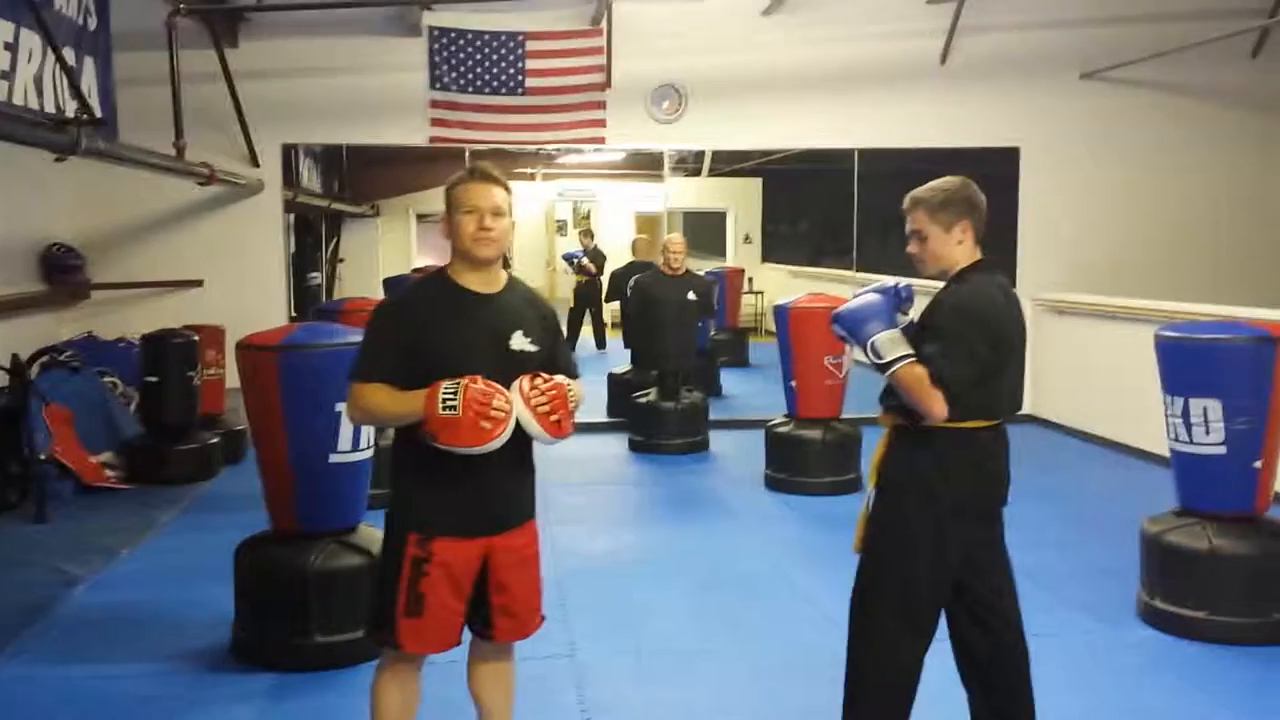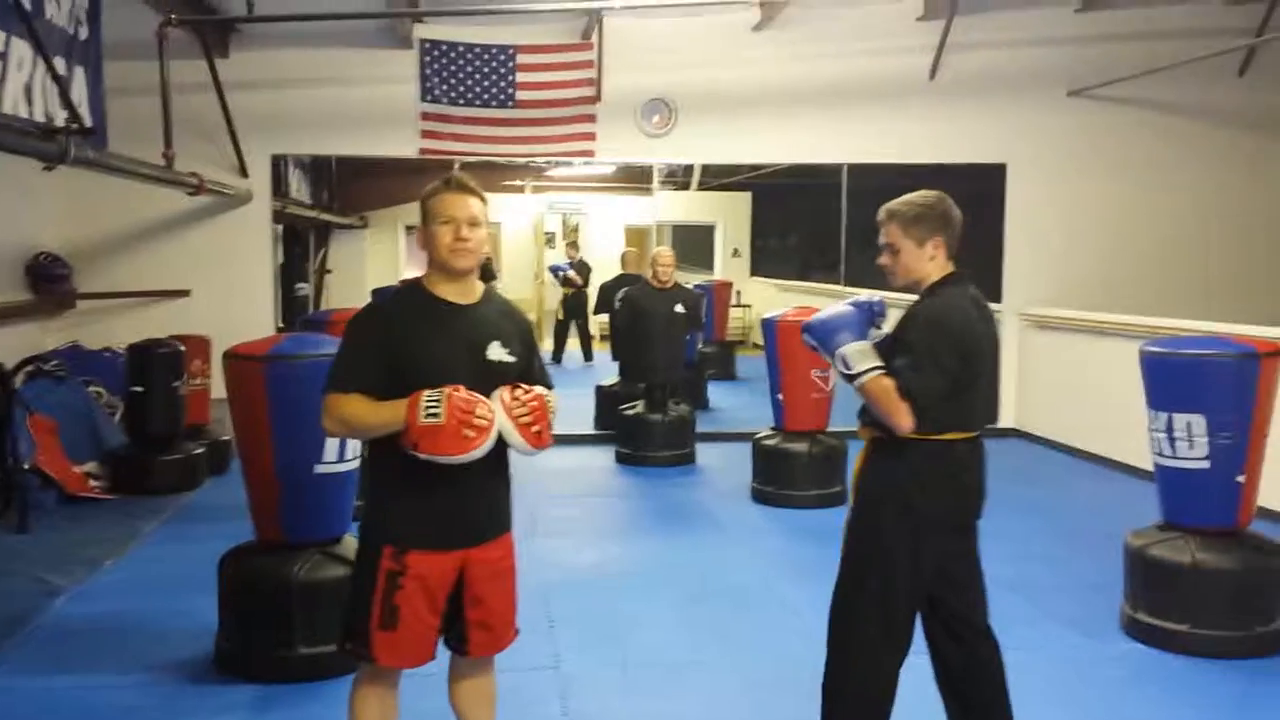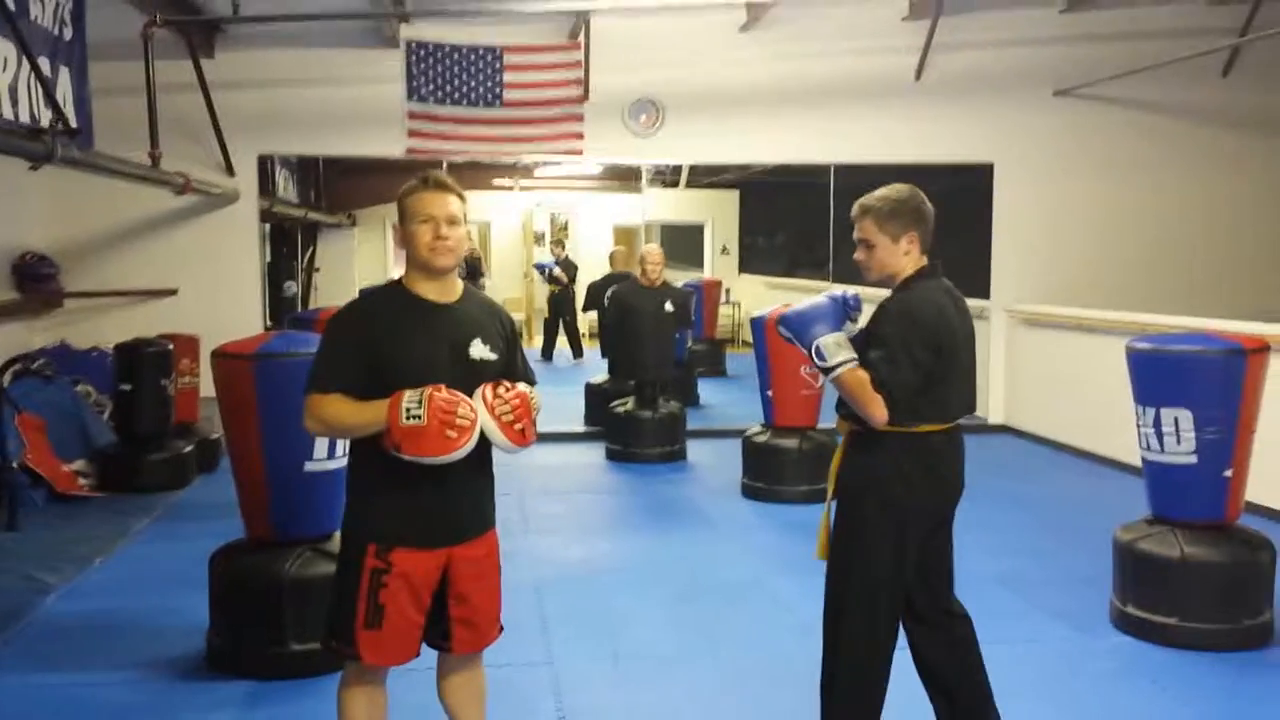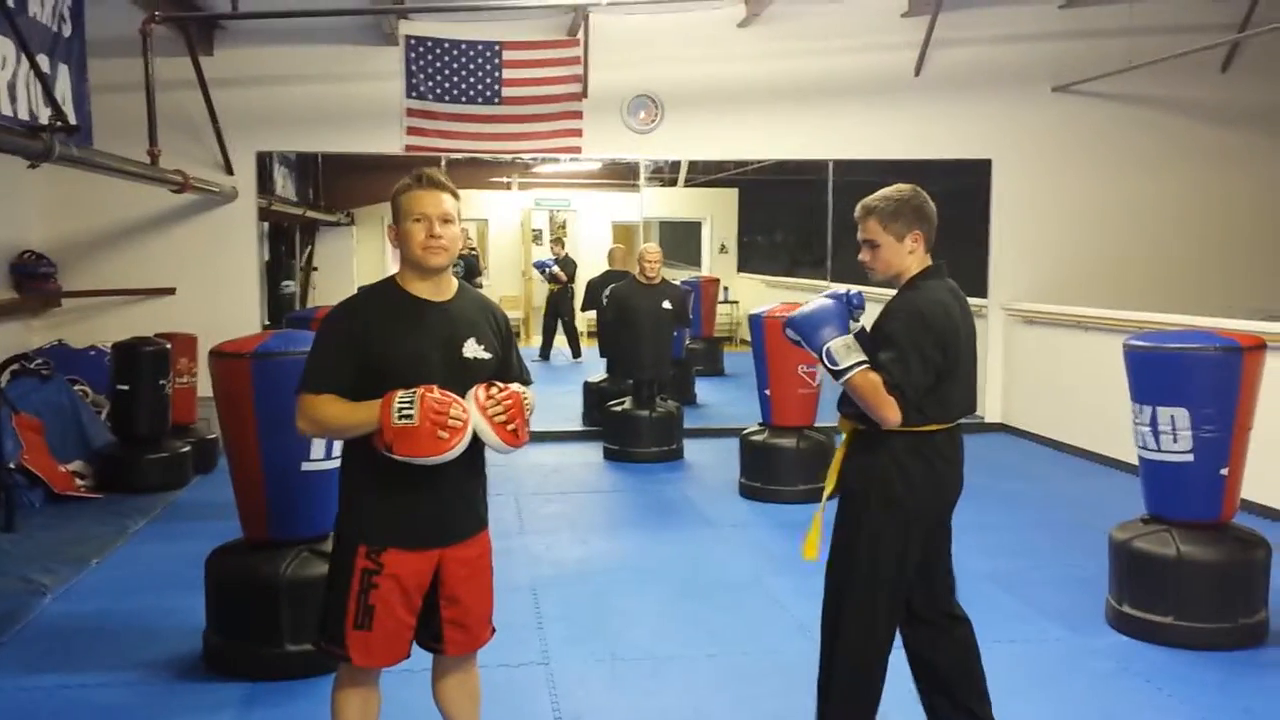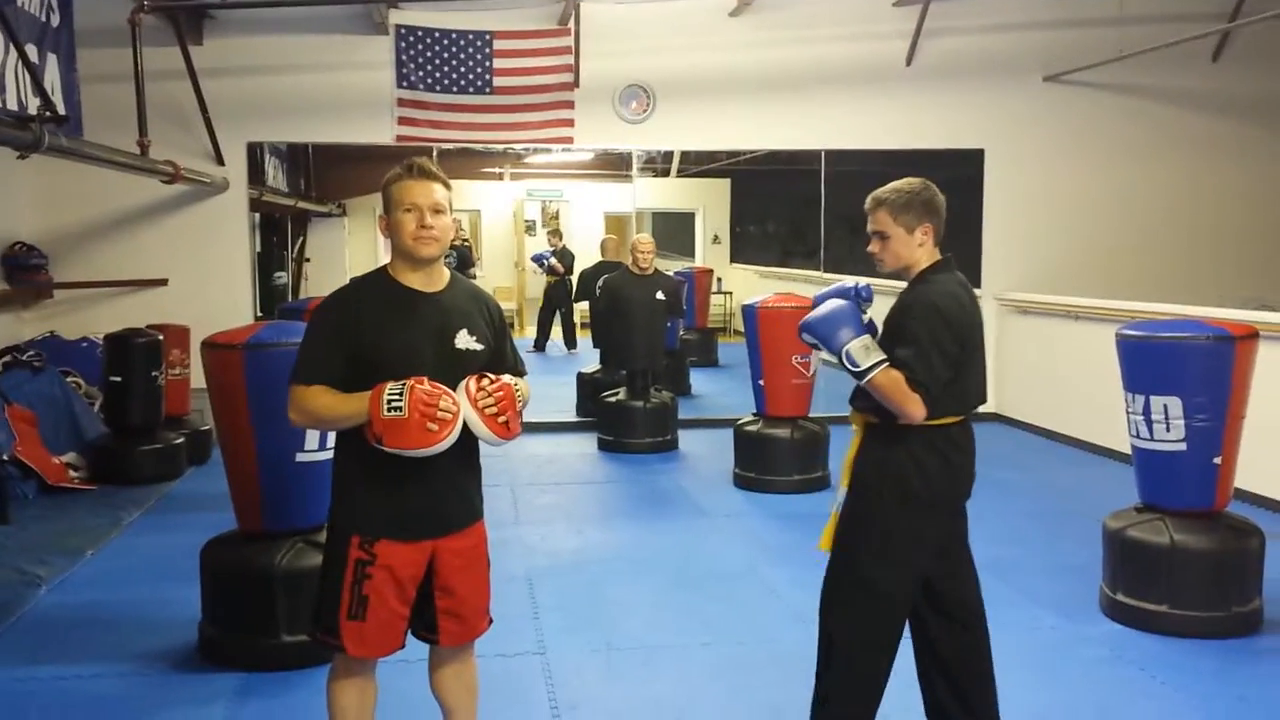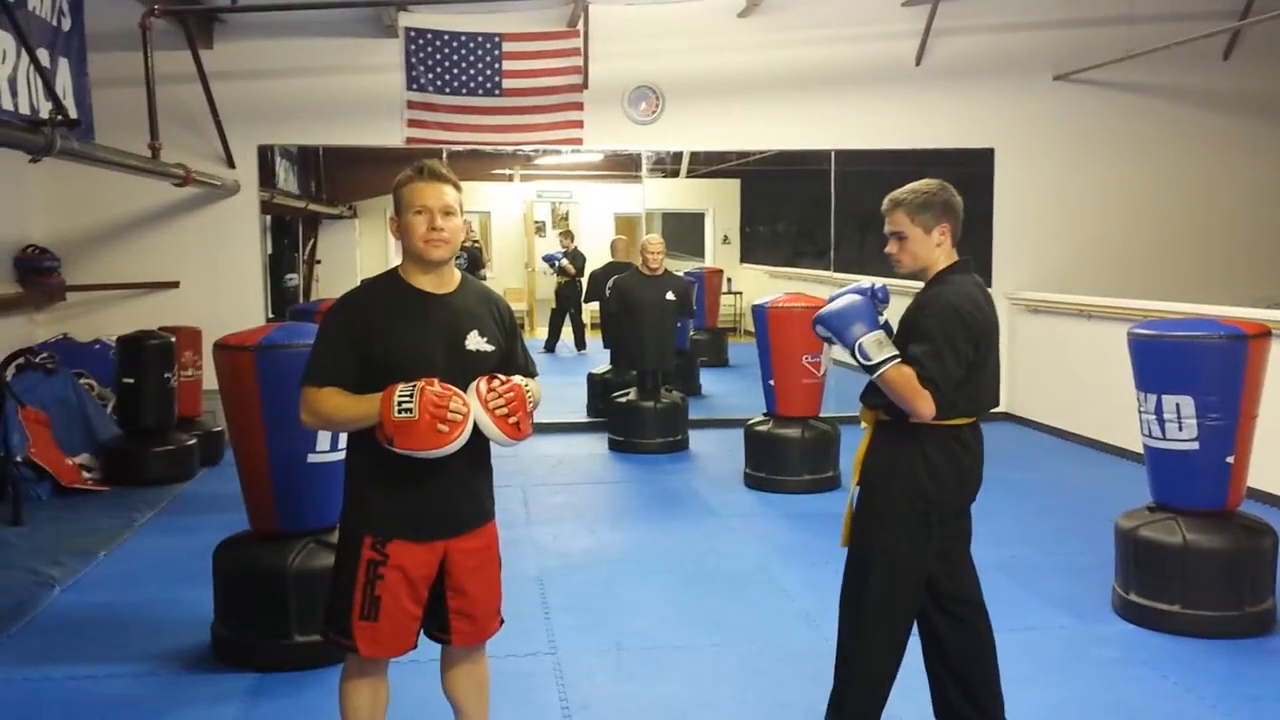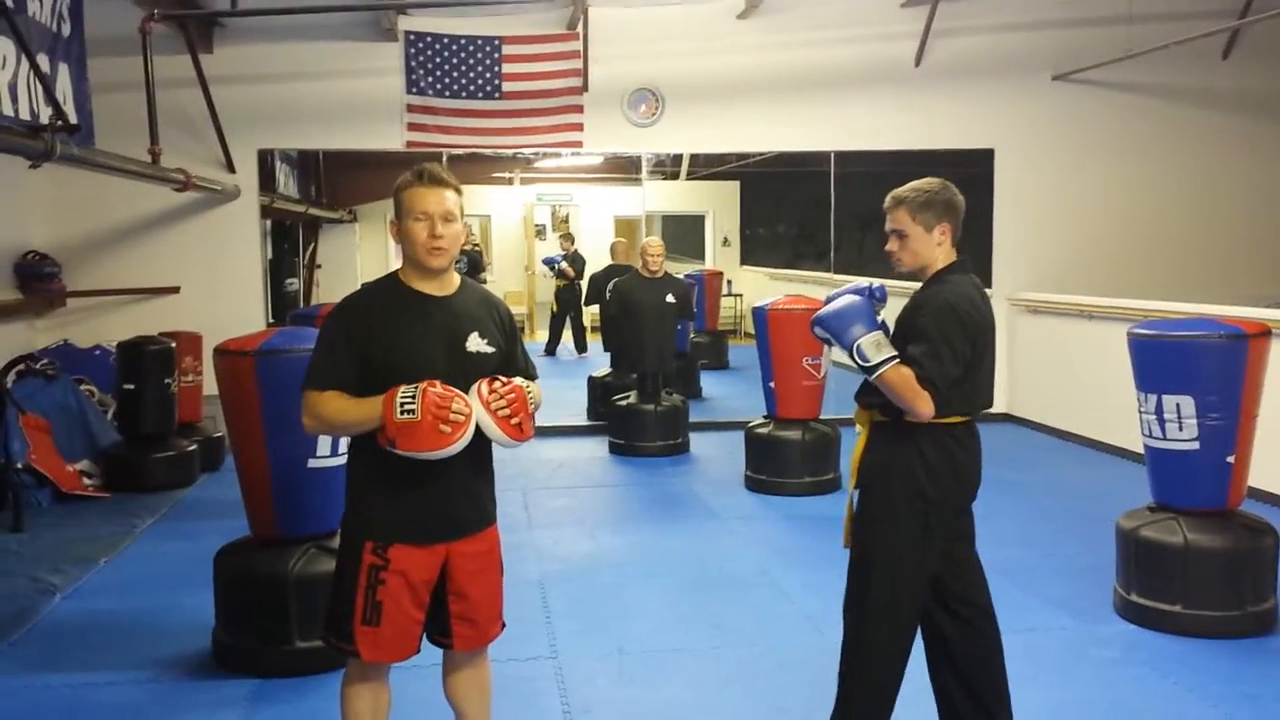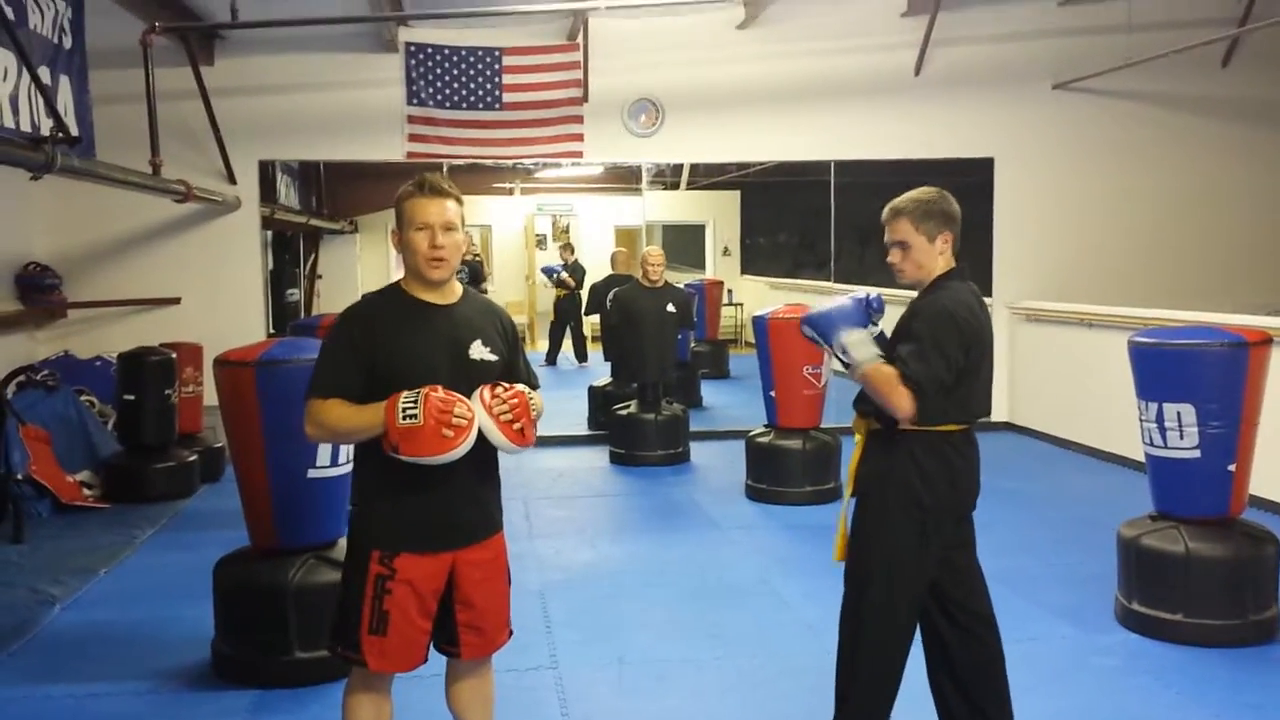
dt=0.2s
person 1, frame 1
left shoulder: (534, 308)
right shoulder: (409, 306)
left elbow: (566, 387)
right elbow: (362, 403)
left wrist: (564, 398)
right wrist: (431, 401)
left hip: (510, 511)
right hip: (430, 515)
left knee: (498, 638)
right knee: (406, 647)
person 1, frame 2
left shoulder: (509, 319)
right shoulder: (384, 317)
left elbow: (540, 398)
right elbow: (337, 415)
left wrist: (538, 409)
right wrist: (413, 411)
left hip: (487, 524)
right hip: (406, 528)
left knee: (478, 652)
right knee: (383, 662)
person 1, frame 3
left shoulder: (491, 317)
right shoulder: (365, 316)
left elbow: (524, 395)
right elbow: (318, 414)
left wrist: (521, 408)
right wrist: (394, 411)
left hip: (472, 521)
right hip: (388, 526)
left knee: (466, 648)
right knee: (369, 659)
person 1, frame 4
left shoulder: (486, 315)
right shoulder: (357, 316)
left elbow: (519, 395)
right elbow: (310, 415)
left wrist: (516, 406)
right wrist: (387, 411)
left hip: (464, 522)
right hip: (381, 528)
left knee: (460, 650)
right knee: (362, 661)
person 1, frame 5
left shoulder: (479, 305)
right shoulder: (348, 307)
left elbow: (514, 385)
right elbow: (302, 405)
left wrist: (511, 398)
right wrist: (376, 403)
left hip: (459, 512)
right hip: (374, 518)
left knee: (456, 640)
right knee: (357, 650)
person 1, frame 6
left shoulder: (490, 306)
right shoulder: (359, 308)
left elbow: (525, 385)
right elbow: (314, 407)
left wrist: (522, 397)
right wrist: (386, 404)
left hip: (471, 514)
right hip: (386, 519)
left knee: (468, 640)
right knee: (369, 650)
person 1, frame 7
left shoulder: (490, 309)
right shoulder: (360, 312)
left elbow: (526, 390)
right elbow: (315, 412)
left wrist: (522, 401)
right wrist: (388, 407)
left hip: (472, 518)
right hip: (388, 524)
left knee: (471, 643)
right knee: (371, 656)
person 1, frame 8
left shoulder: (492, 318)
right shoulder: (364, 321)
left elbow: (528, 399)
right elbow: (318, 420)
left wrist: (524, 407)
right wrist: (393, 413)
left hip: (478, 526)
right hip: (394, 533)
left knee: (475, 653)
right knee: (375, 666)
person 2, frame 1
left shoulder: (964, 303)
right shoulder: (991, 292)
left elbow: (935, 402)
left wrist: (882, 338)
right wrist: (896, 325)
left hip: (936, 470)
right hip: (971, 465)
left knee: (889, 611)
right knee: (983, 606)
person 2, frame 2
left shoulder: (936, 317)
right shoulder: (966, 306)
left elbow: (903, 414)
left wrist: (852, 350)
right wrist: (871, 340)
left hip: (913, 483)
right hip: (948, 478)
left knee: (867, 623)
right knee: (959, 618)
person 2, frame 3
left shoulder: (910, 311)
right shoulder: (942, 298)
left elbow: (877, 407)
left wrist: (827, 343)
right wrist: (850, 334)
left hip: (894, 475)
right hip: (928, 467)
left knee: (860, 615)
right knee: (931, 604)
person 2, frame 4
left shoulder: (916, 310)
right shoulder: (942, 297)
left elbow: (888, 409)
left wrist: (834, 344)
right wrist: (851, 331)
left hip: (895, 474)
right hip: (926, 467)
left knee: (859, 613)
right knee: (931, 605)
person 2, frame 5
left shoulder: (930, 303)
right shoulder: (947, 290)
left elbow: (911, 404)
left wrist: (852, 345)
right wrist: (860, 326)
left hip: (907, 469)
right hip: (935, 463)
left knee: (859, 604)
right knee: (945, 601)
person 2, frame 6
left shoulder: (947, 304)
right shoulder: (961, 292)
left elbow: (922, 401)
left wrist: (866, 340)
right wrist: (871, 327)
left hip: (917, 466)
right hip: (940, 463)
left knee: (876, 605)
right knee: (948, 597)
person 2, frame 7
left shoulder: (944, 303)
right shoulder: (957, 292)
left elbow: (920, 401)
left wrist: (864, 341)
right wrist: (871, 326)
left hip: (915, 465)
right hip: (938, 462)
left knee: (879, 606)
right knee: (953, 597)
person 2, frame 8
left shoulder: (941, 311)
right shoulder: (956, 301)
left elbow: (903, 401)
left wrist: (849, 339)
right wrist: (867, 333)
left hip: (914, 473)
right hip: (938, 467)
left knee: (876, 613)
right knee: (955, 605)
